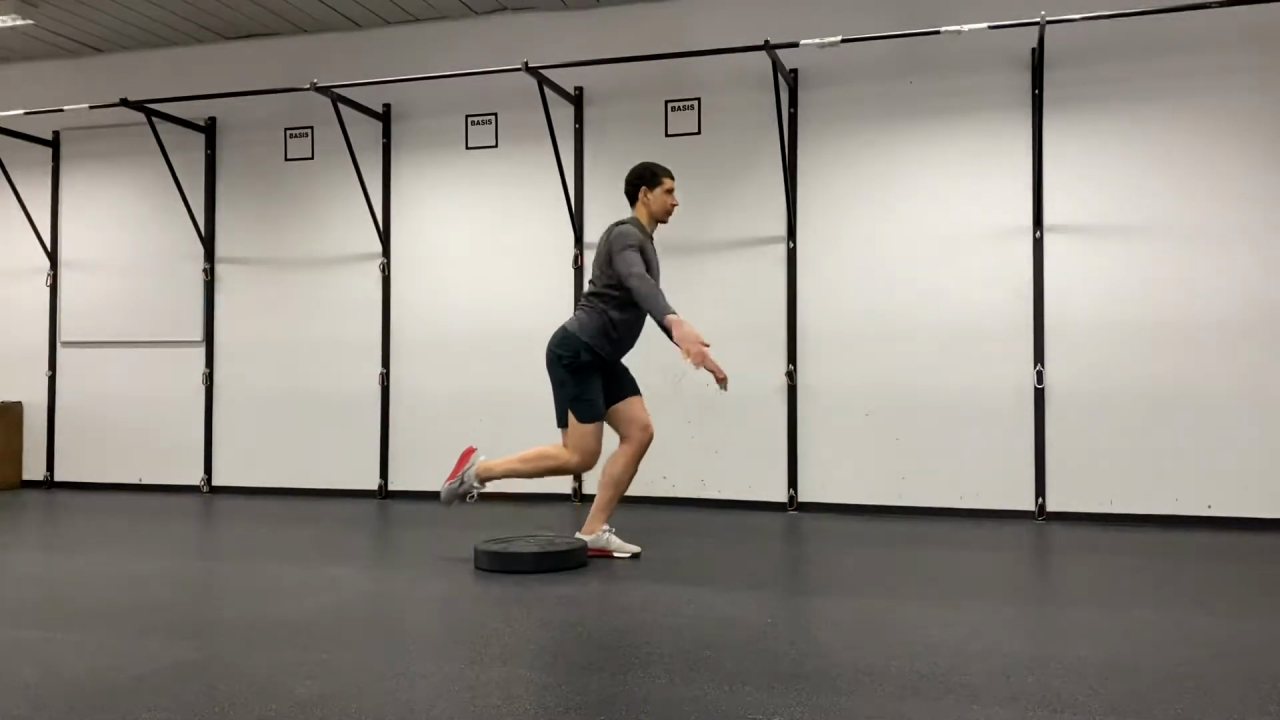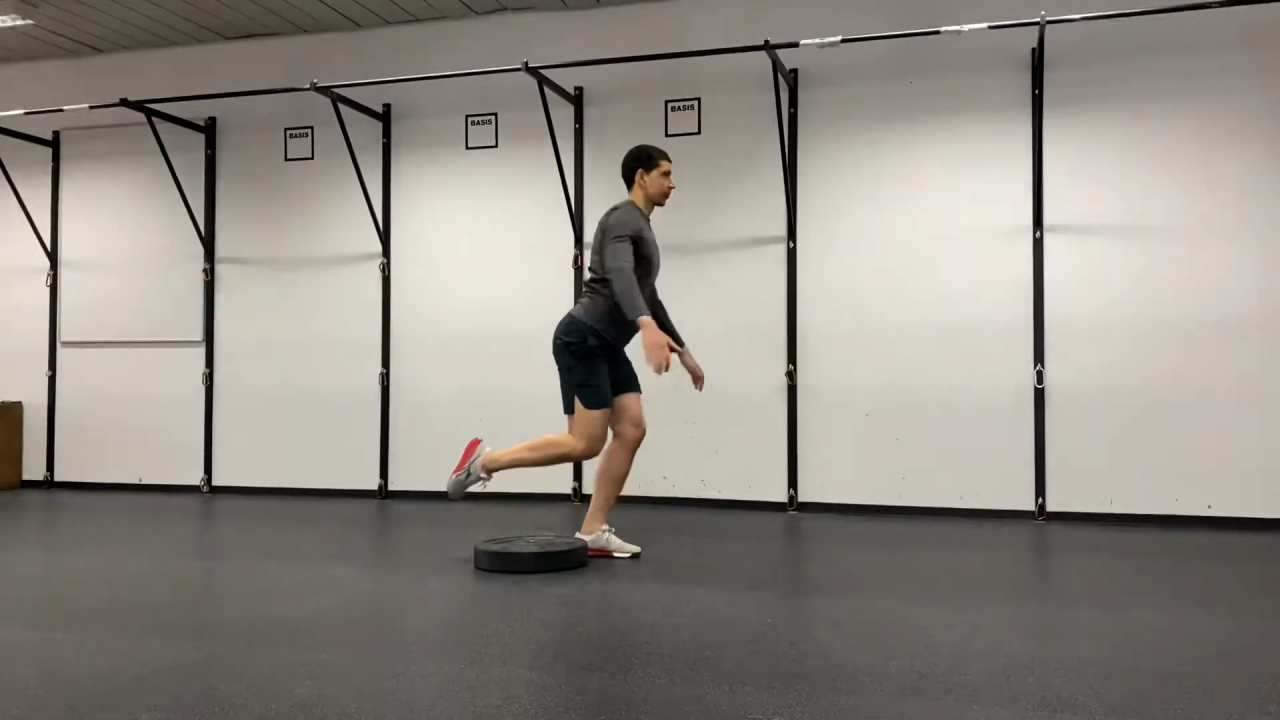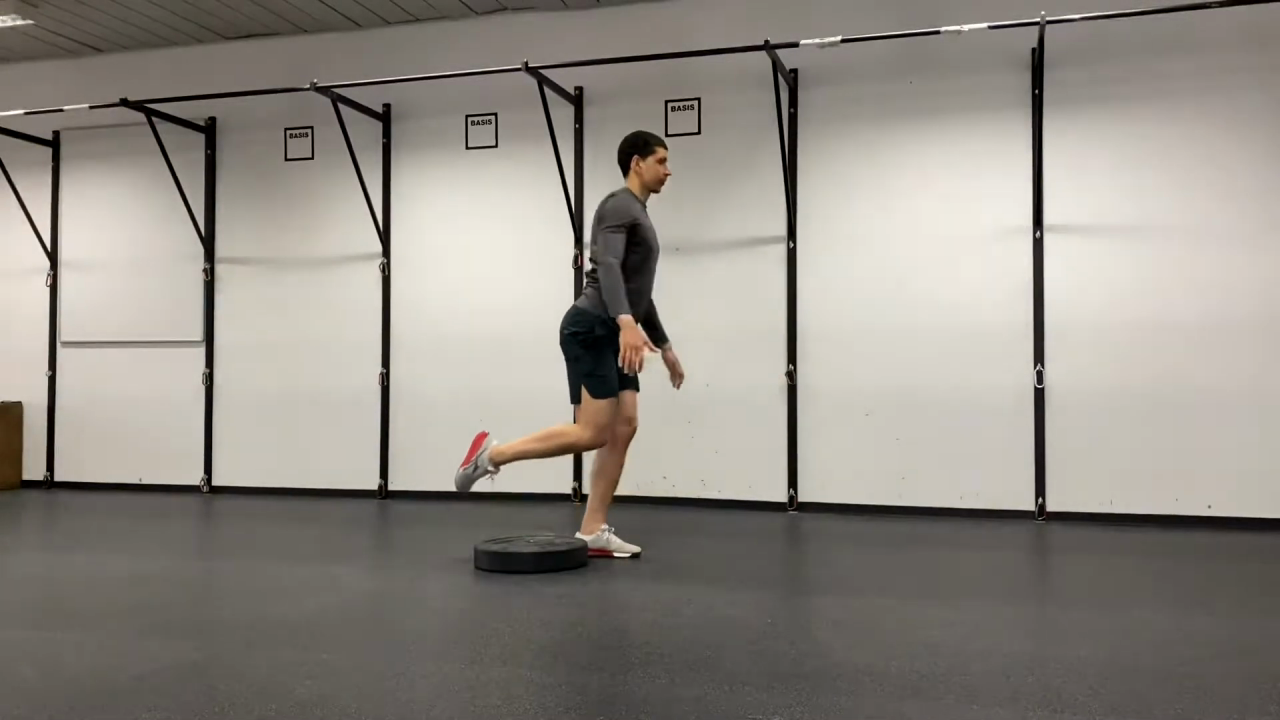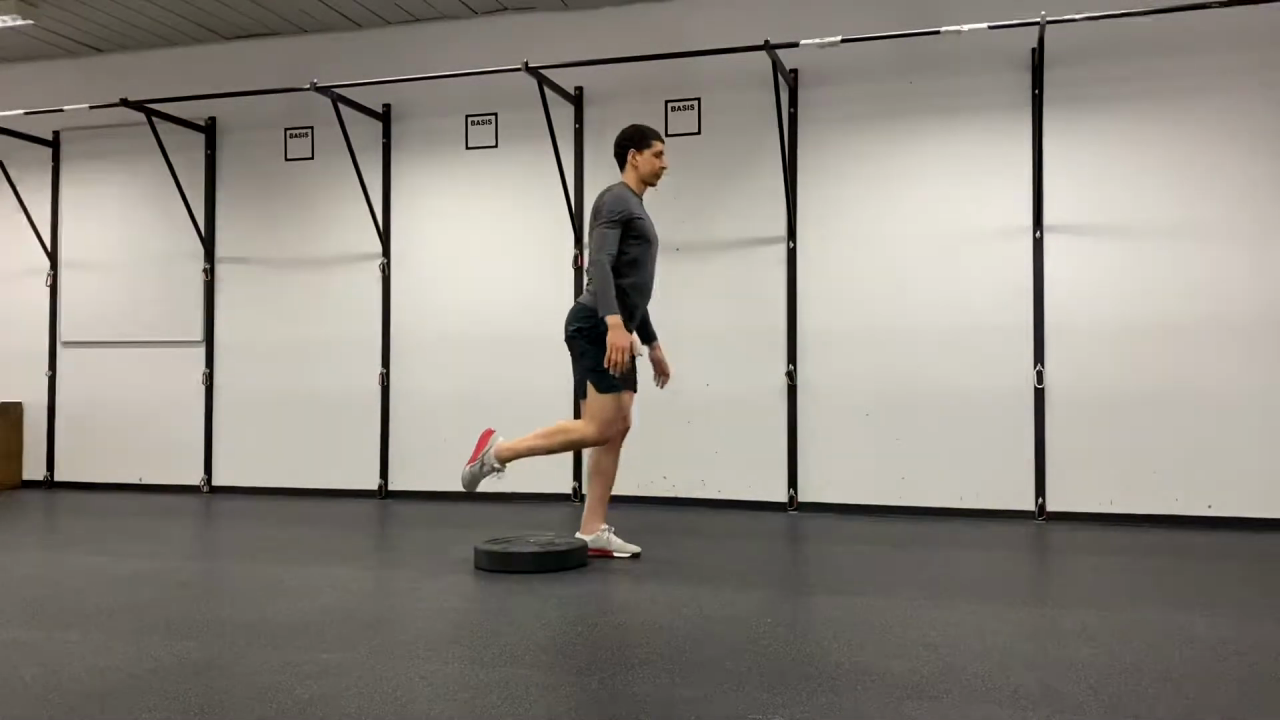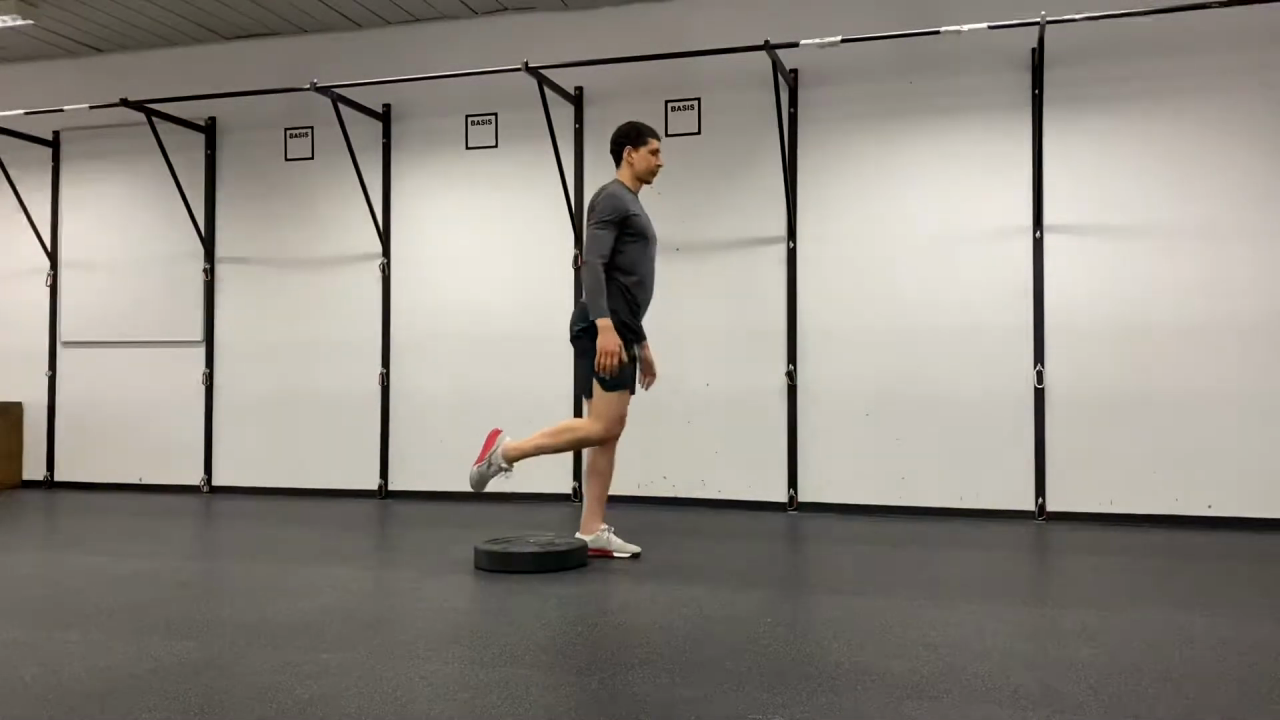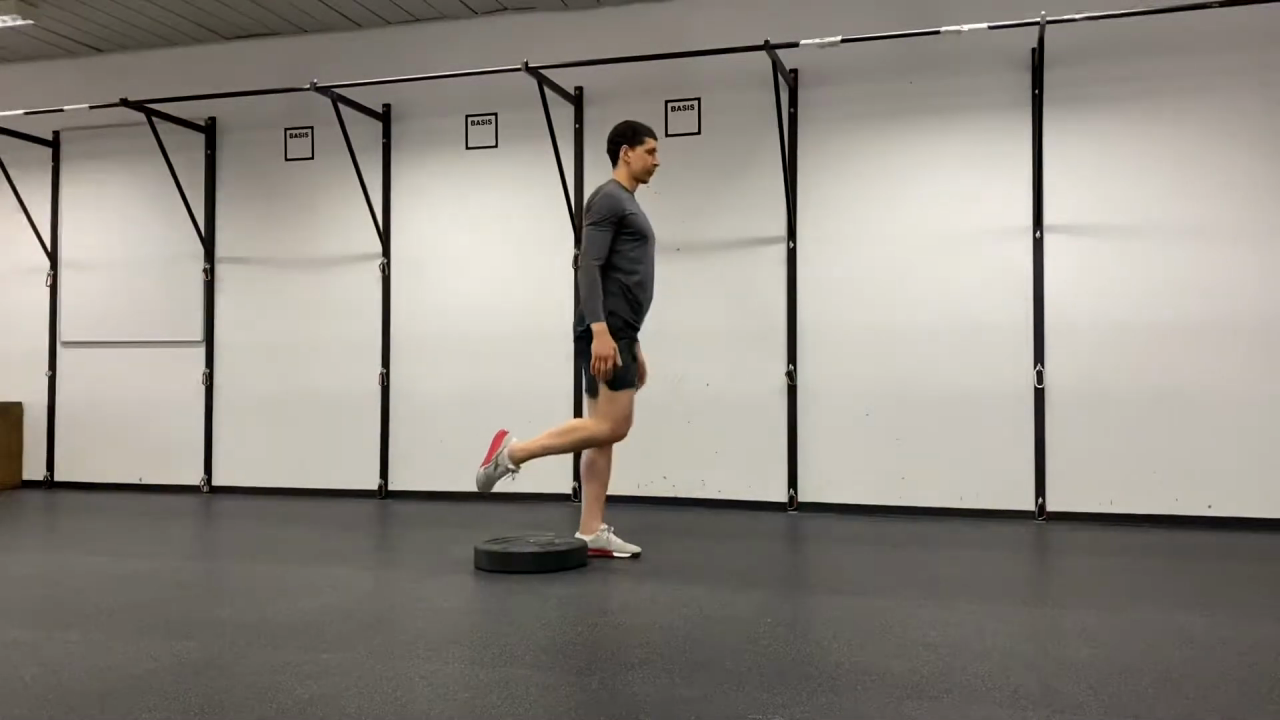
dt=0.1s
person 1, frame 1
left shoulder: (641, 240)
right shoulder: (625, 235)
left elbow: (655, 304)
right elbow: (638, 283)
left wrist: (698, 351)
right wrist: (678, 327)
left hip: (602, 354)
right hip: (577, 351)
left knee: (640, 433)
right knee: (579, 457)
left ankle: (594, 533)
right ankle: (479, 469)
person 1, frame 2
left shoulder: (640, 228)
right shoulder: (622, 220)
left elbow: (648, 297)
right elbow: (620, 275)
left wrist: (683, 350)
right wrist: (647, 326)
left hip: (606, 345)
right hip: (583, 339)
left knee: (632, 430)
right knee: (585, 443)
left ankle: (593, 533)
right ankle: (486, 461)
person 1, frame 3
left shoulder: (637, 213)
right shoulder: (619, 206)
left elbow: (637, 290)
right elbow: (608, 267)
left wrist: (665, 346)
right wrist: (628, 326)
left hip: (610, 335)
right hip: (591, 329)
left knee: (623, 429)
right knee: (593, 432)
left ankle: (593, 532)
right ankle: (493, 453)
person 1, frame 4
left shoulder: (634, 209)
right shoulder: (615, 201)
right elbow: (600, 264)
left wrist: (653, 345)
right wrist: (616, 325)
left hip: (612, 331)
right hip: (596, 327)
left knee: (616, 429)
right knee: (598, 429)
left ankle: (593, 532)
right ankle: (500, 450)
person 1, frame 5
left shoulder: (630, 206)
right shoulder: (611, 198)
right elbow: (593, 265)
left wrist: (642, 344)
right wrist: (605, 326)
left hip: (616, 329)
right hip: (601, 329)
left knee: (606, 431)
right knee: (605, 426)
left ankle: (592, 532)
right ankle: (506, 451)
person 1, frame 6
left shoulder: (627, 206)
right shoulder: (608, 198)
right elbow: (589, 267)
left wrist: (633, 346)
right wrist: (600, 331)
left hip: (616, 329)
right hip: (604, 330)
left knee: (605, 430)
right knee: (611, 426)
left ankle: (591, 532)
right ankle: (513, 452)
